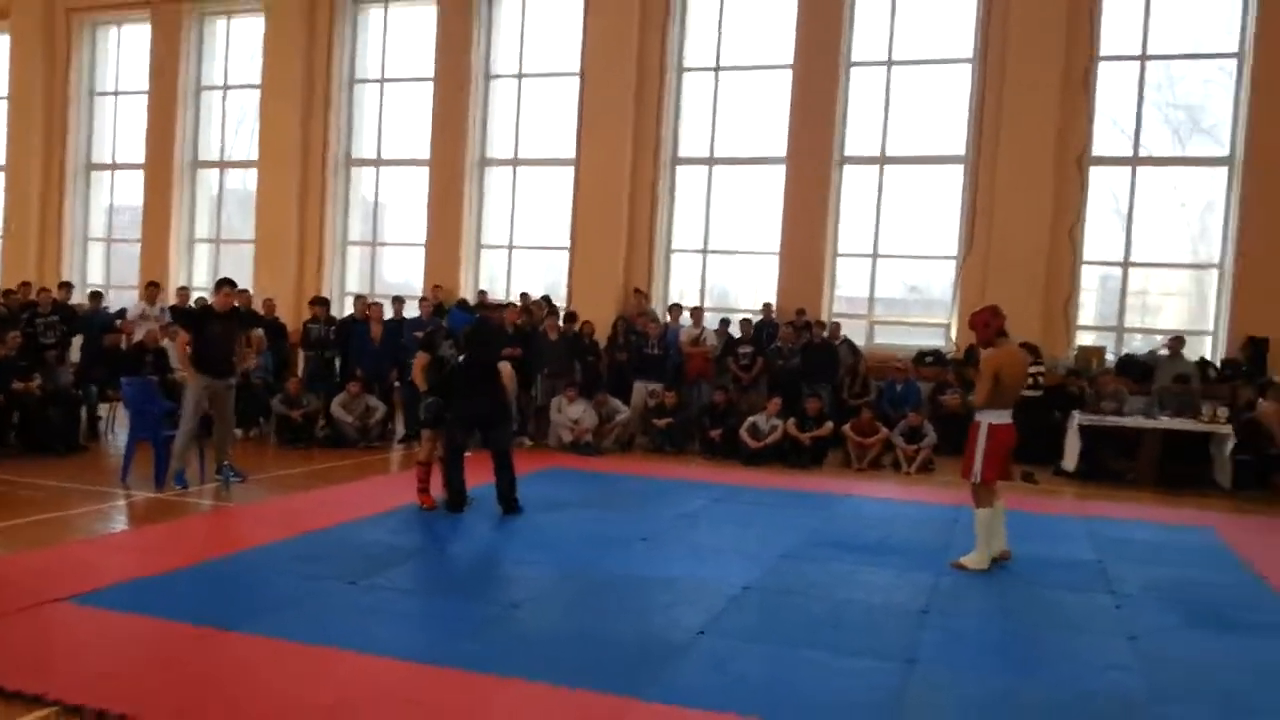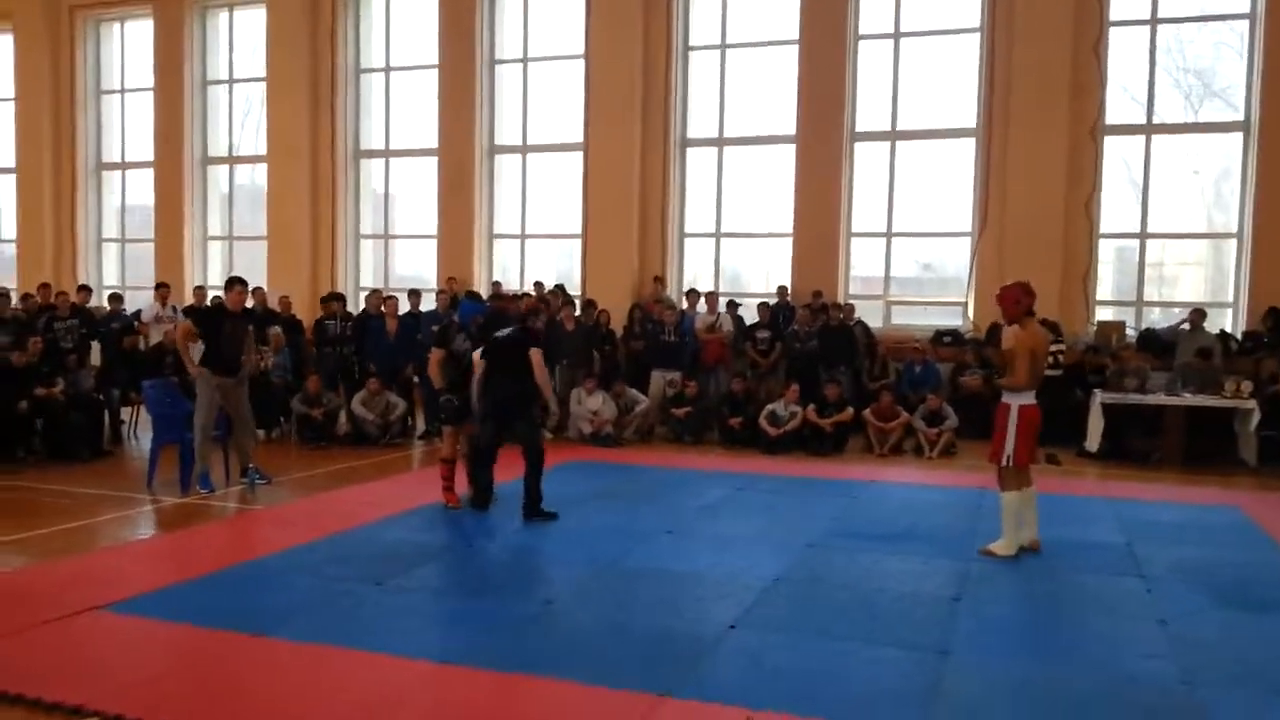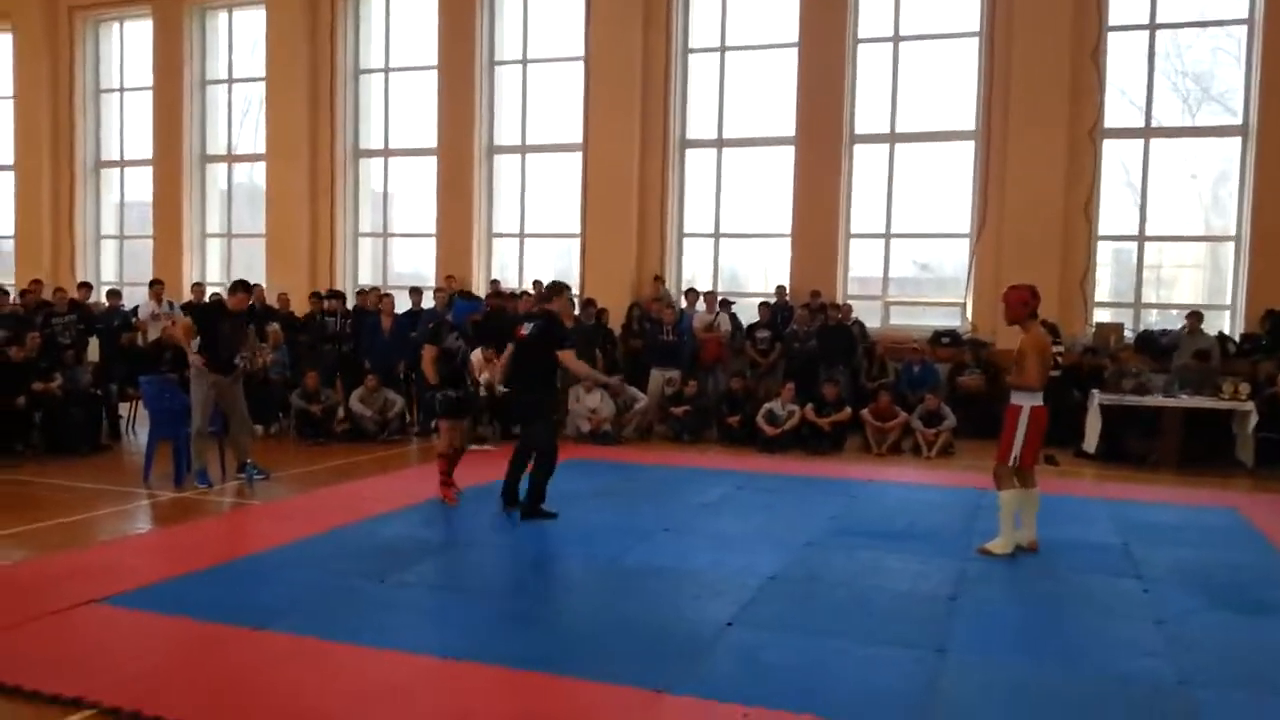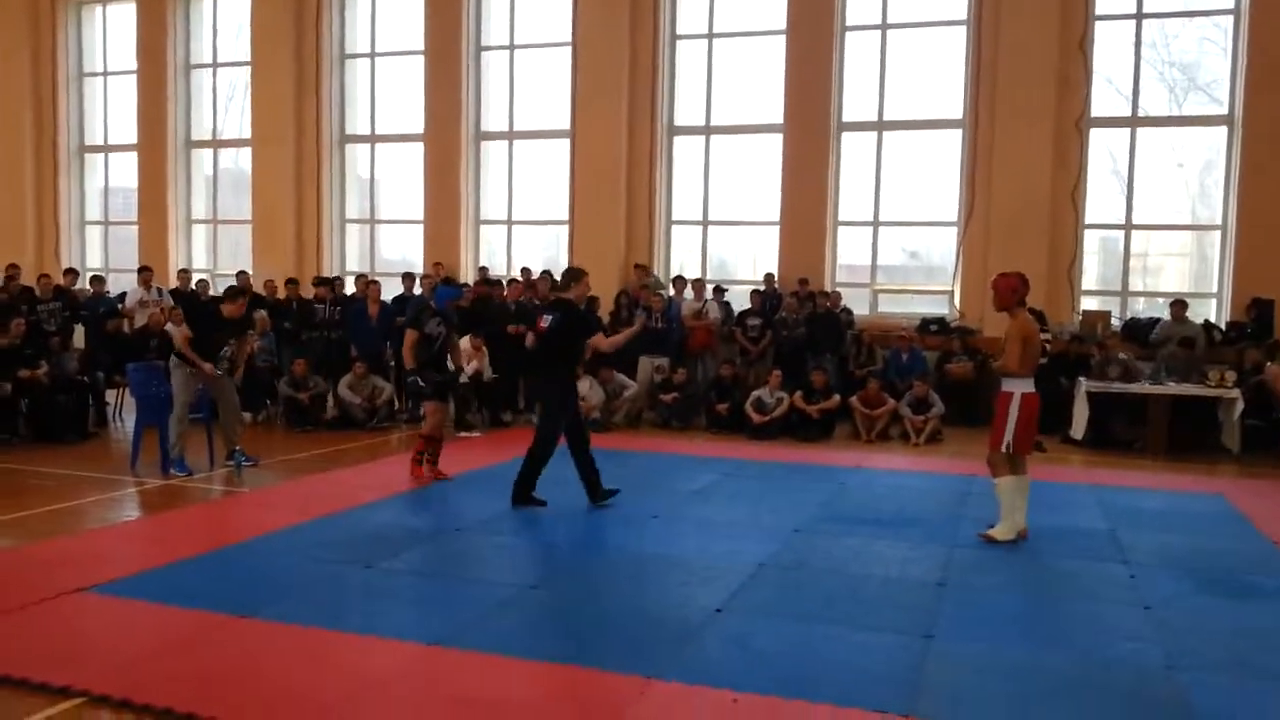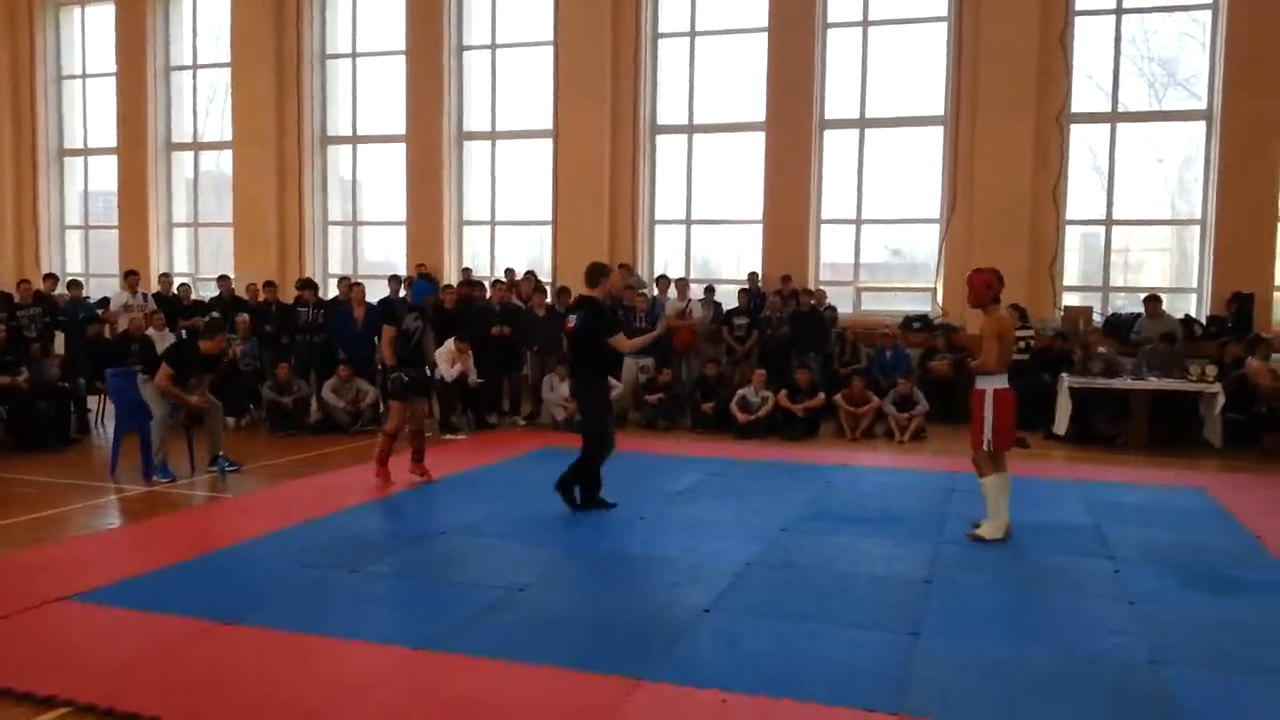
dt=0.3s
person 1, frame 1
left shoulder: (992, 359)
right shoulder: (1021, 356)
left elbow: (980, 401)
left wrist: (967, 400)
left hip: (988, 427)
right hip: (1006, 424)
left knee: (980, 490)
right knee: (988, 487)
left ankle: (981, 556)
right ankle: (999, 546)
person 1, frame 2
left shoulder: (1023, 338)
right shoulder: (1041, 334)
left elbow: (1019, 382)
left wrist: (997, 381)
right wrist: (1004, 352)
left hip: (1015, 409)
right hip: (1028, 407)
left knee: (1007, 474)
right knee: (1021, 472)
left ankle: (1008, 542)
right ankle: (1029, 535)
person 1, frame 3
left shoulder: (1030, 339)
right shoulder: (1040, 336)
left elbow: (1032, 381)
left wrist: (1004, 380)
right wrist: (1011, 376)
left hip: (1025, 410)
right hip: (1031, 409)
left knee: (1003, 472)
right knee: (1025, 473)
left ankle: (1005, 540)
right ankle: (1027, 535)
person 1, frame 4
left shoulder: (1016, 326)
right shoulder: (1030, 323)
left elbow: (1011, 366)
left wrist: (991, 366)
right wrist: (998, 364)
left hip: (1016, 397)
right hip: (1025, 394)
left knee: (997, 459)
right knee: (1017, 460)
left ankle: (1008, 526)
right ankle: (1018, 522)
person 1, frame 5
left shoulder: (990, 323)
right shoulder: (1003, 320)
left elbow: (989, 364)
left wrist: (968, 365)
right wrist: (976, 363)
left hip: (990, 394)
right hip: (999, 391)
left knee: (982, 458)
right knee: (996, 458)
left ankle: (995, 525)
right ankle: (1000, 519)
person 2, frame 1
left shoulder: (459, 365)
right shoulder: (493, 351)
left elbow: (449, 396)
right elbow: (506, 376)
right wrist: (509, 405)
left hip: (461, 407)
right hip: (492, 405)
left knee: (453, 452)
right knee: (502, 453)
left ankle: (456, 500)
right ankle: (508, 502)
person 2, frame 2
left shoulder: (495, 338)
right shoulder: (531, 334)
left elbow: (479, 372)
right elbow: (539, 368)
left wrist: (477, 405)
right wrist: (552, 402)
left hip: (492, 397)
right hip: (520, 398)
left knee: (484, 449)
right knee: (534, 452)
left ankle: (481, 498)
right ankle: (533, 507)
person 2, frame 3
left shoulder: (527, 322)
right shoulder: (554, 326)
left elbow: (506, 356)
right elbow: (572, 364)
left wrist: (501, 382)
right wrist: (605, 380)
left hip: (521, 393)
right hip: (543, 396)
left knee: (526, 445)
right knee: (547, 450)
left ankle: (510, 495)
right ankle: (531, 506)
person 2, frame 4
left shoulder: (548, 309)
right shoulder: (574, 314)
left elbow: (530, 343)
right elbow: (605, 345)
right wrist: (636, 329)
left hip: (549, 382)
right hip: (559, 385)
left knee: (579, 436)
right knee: (545, 439)
left ankle: (595, 490)
right ankle: (521, 492)
person 2, frame 5
left shoulder: (575, 308)
right shoulder: (599, 312)
left elbow: (573, 343)
right elbow: (625, 347)
right wrist: (658, 331)
left hip: (580, 382)
right hip: (594, 384)
left knee: (592, 438)
right knee: (603, 441)
left ankle: (588, 494)
right ankle: (567, 482)
person 3, frame 1
left shoulder: (238, 316)
right shoulder: (199, 315)
left elbow: (240, 342)
right elbow: (181, 345)
left wrist: (237, 366)
right wrist: (190, 372)
left hip: (226, 378)
right hip: (201, 377)
left knee: (225, 422)
right knee: (189, 424)
left ankle: (222, 465)
right ankle: (178, 469)
person 3, frame 2
left shoulder: (245, 315)
right shoulder: (211, 314)
right elbow: (182, 332)
left wrist: (250, 359)
right wrist: (190, 364)
left hip: (236, 376)
right hip: (210, 375)
left knee: (245, 422)
right knee: (204, 424)
left ankle: (247, 467)
right ankle: (202, 474)
person 3, frame 3
left shoulder: (244, 315)
right shoulder: (209, 310)
right elbow: (182, 328)
left wrist: (251, 355)
right wrist: (192, 355)
left hip: (231, 373)
right hip: (205, 372)
left knee: (240, 417)
right knee: (200, 422)
left ankle: (244, 463)
right ankle: (199, 470)
person 3, frame 4
left shoulder: (241, 320)
right shoulder: (206, 315)
left elbow: (242, 342)
right elbow: (179, 340)
left wrist: (239, 366)
right wrist: (201, 363)
left hip: (214, 365)
right hip: (185, 364)
left knee: (231, 402)
right knee: (182, 405)
left ankle: (233, 451)
right ankle: (176, 459)
person 3, frame 5
left shoulder: (215, 356)
right shoulder: (183, 349)
left elbow: (204, 382)
right elbow: (160, 379)
left wrist: (193, 401)
right wrist: (187, 398)
left hip: (181, 382)
right hip: (152, 379)
left knee: (214, 407)
right knee: (161, 412)
left ankle: (216, 457)
right ankle: (159, 465)
person 4, frame 1
left shoulder: (453, 337)
right shoulder: (432, 336)
right elbow: (417, 369)
right wrist: (426, 395)
left hip: (448, 396)
right hip: (432, 397)
right knee: (429, 443)
right ankle: (423, 492)
person 4, frame 2
left shoulder: (467, 330)
right shoulder: (445, 331)
right elbow: (433, 365)
right wrist: (442, 393)
left hip: (466, 391)
right hip: (450, 392)
right knee: (451, 439)
right ankle: (448, 490)
person 4, frame 3
left shoulder: (463, 329)
right shoulder: (438, 329)
right elbow: (427, 362)
left wrist: (474, 382)
right wrist: (437, 388)
left hip: (461, 387)
right hip: (444, 389)
left knee: (461, 435)
right knee: (447, 434)
left ankle: (448, 477)
right ankle: (444, 485)
person 4, frame 4
left shoulder: (448, 316)
right shoulder: (419, 313)
left elbow: (453, 344)
right elbow: (408, 346)
left wrist: (458, 370)
right wrist: (411, 373)
left hip: (441, 372)
right hip: (422, 373)
left knee: (440, 421)
right knee: (434, 416)
left ankle: (431, 466)
right ankle: (416, 462)
person 4, frame 5
left shoulder: (423, 311)
right shoulder: (398, 310)
right elbow: (385, 343)
left wrist: (432, 366)
right wrist: (393, 369)
left hip: (417, 369)
right hip: (399, 370)
left knee: (419, 416)
right knee: (397, 418)
left ankle: (417, 463)
right ankle: (381, 464)
